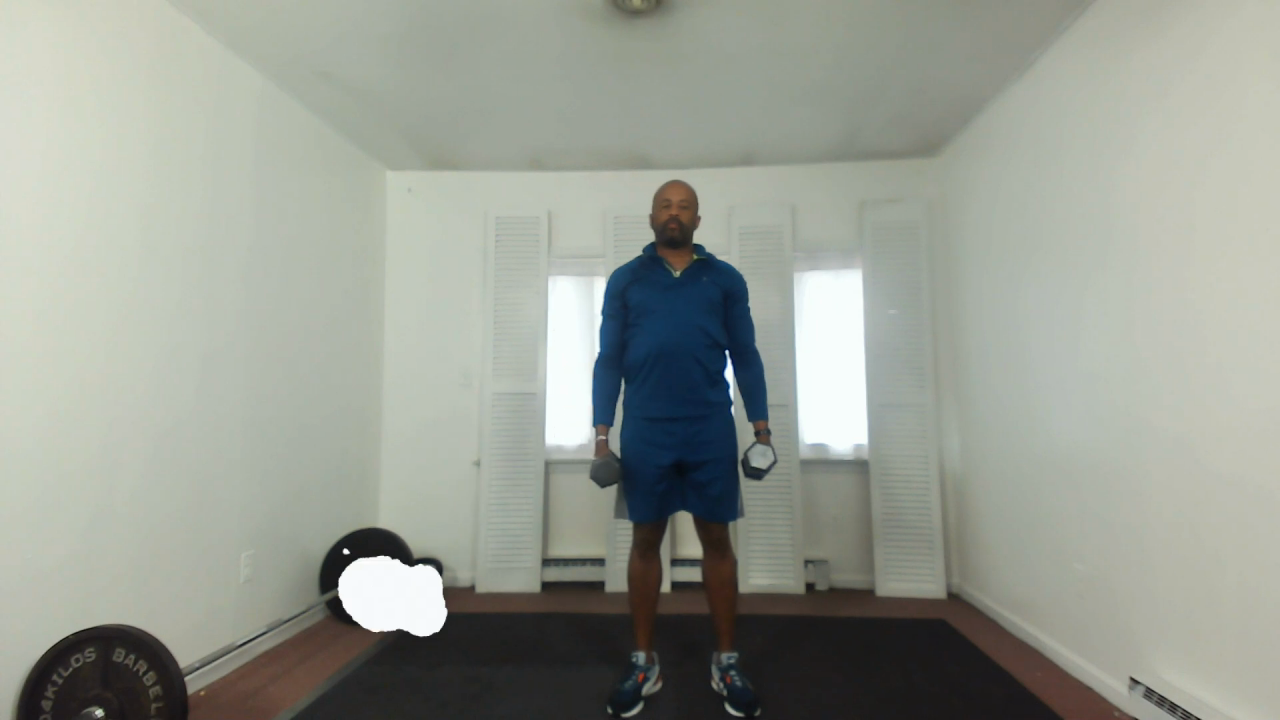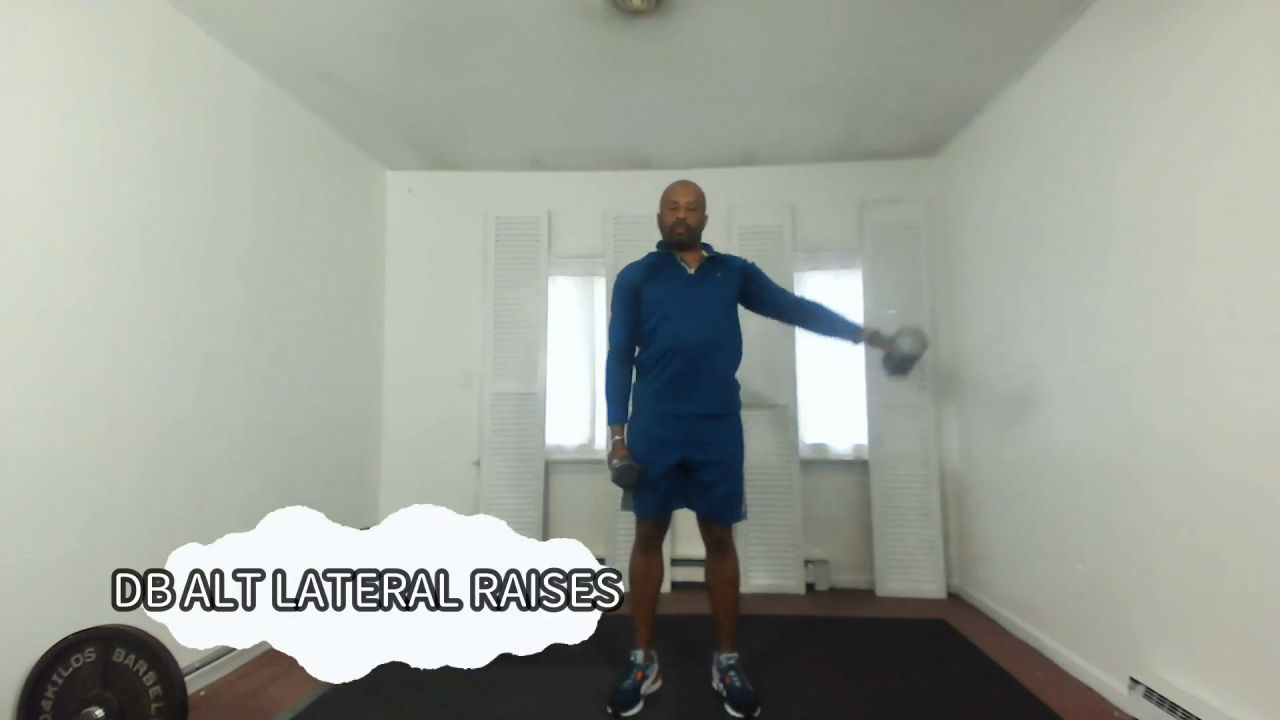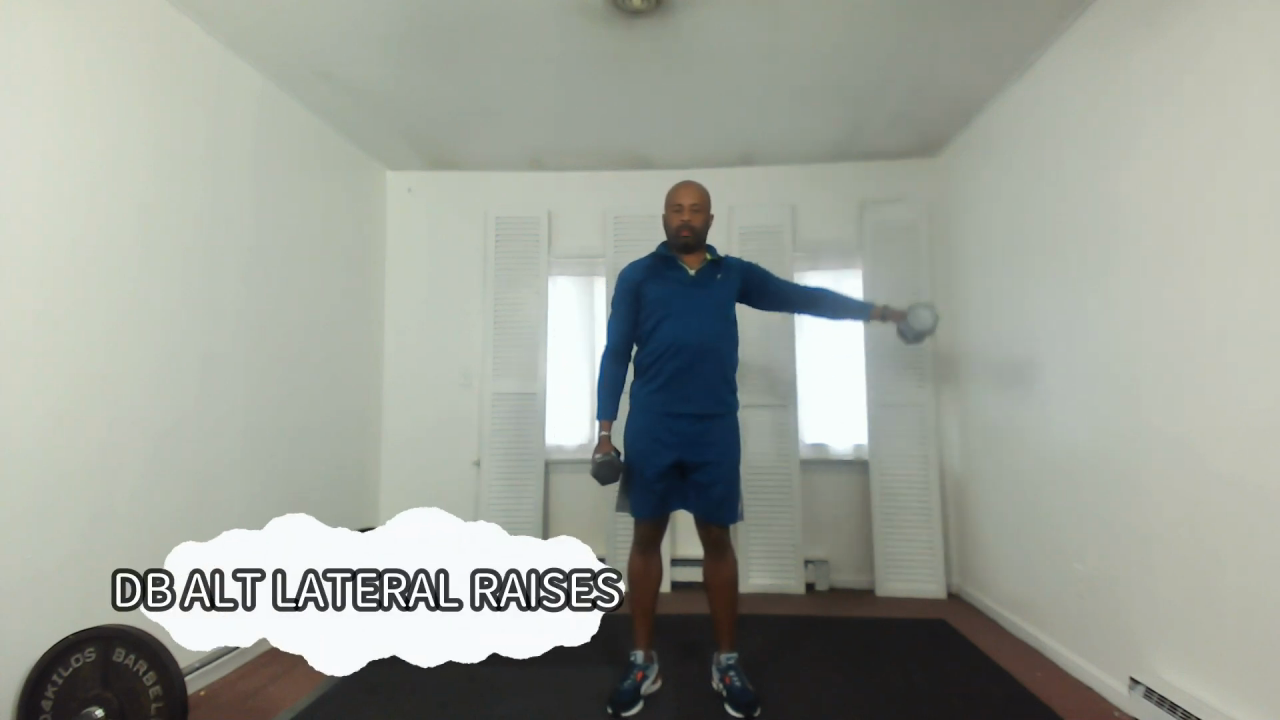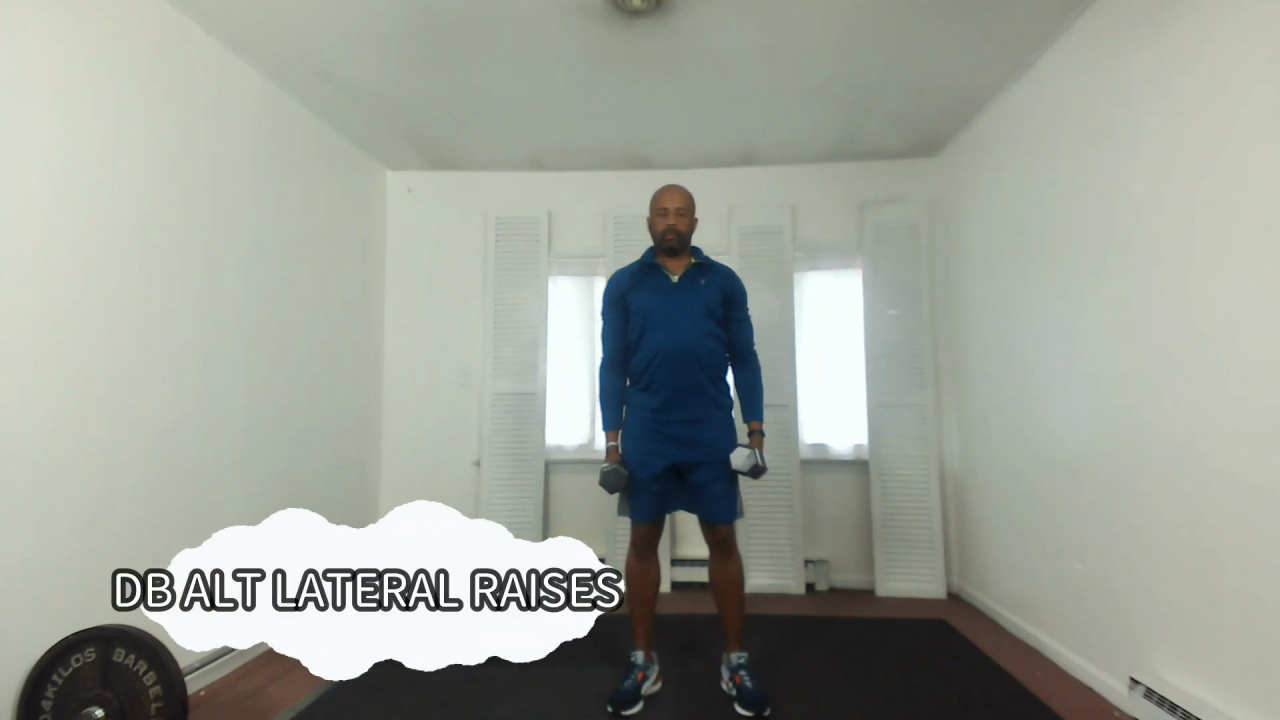
dt=1s
person 1, frame 1
left shoulder: (725, 279)
right shoulder: (625, 280)
left elbow: (746, 356)
right elbow: (609, 359)
left wrist: (762, 425)
right wrist: (601, 431)
left hip: (711, 429)
right hip: (646, 431)
left knee: (716, 541)
right knee: (646, 541)
left ankle: (726, 663)
right ankle: (643, 663)
person 1, frame 2
left shoulder: (735, 272)
right shoulder: (636, 277)
left elbow: (793, 307)
right elbow: (619, 357)
left wrist: (860, 334)
right wrist: (618, 432)
left hip: (718, 427)
right hip: (653, 428)
left knee: (719, 540)
right knee: (648, 536)
left ankle: (727, 663)
right ankle: (642, 661)
person 1, frame 3
left shoulder: (734, 274)
right shoulder: (637, 276)
left elbow: (801, 296)
right elbow: (616, 353)
left wrist: (872, 310)
right wrist: (605, 427)
left hip: (715, 428)
right hip: (651, 428)
left knee: (718, 541)
right knee: (647, 538)
left ankle: (727, 663)
right ankle: (642, 662)
person 1, frame 4
left shoulder: (724, 281)
right shoulder: (624, 284)
left elbow: (744, 357)
right elbow: (613, 363)
left wrist: (755, 427)
right wrist: (613, 436)
left hip: (711, 430)
right hip: (646, 431)
left knee: (722, 539)
right knee: (643, 539)
left ankle: (735, 663)
right ankle: (643, 662)
